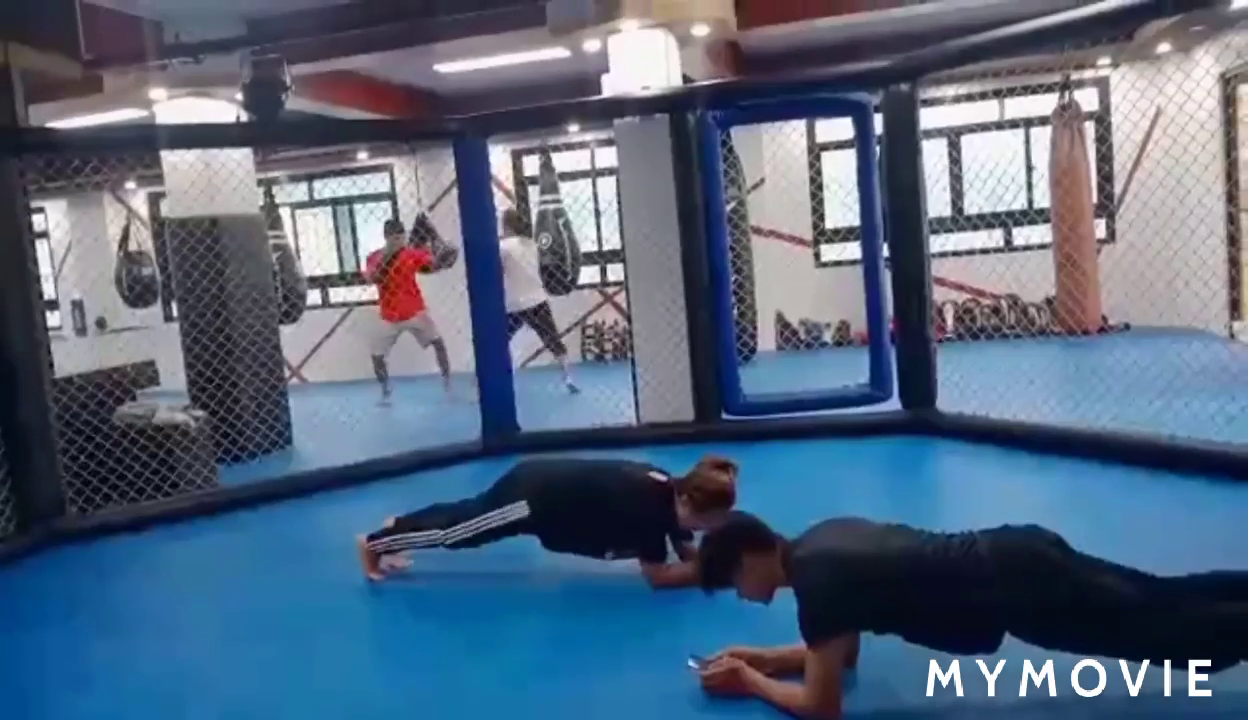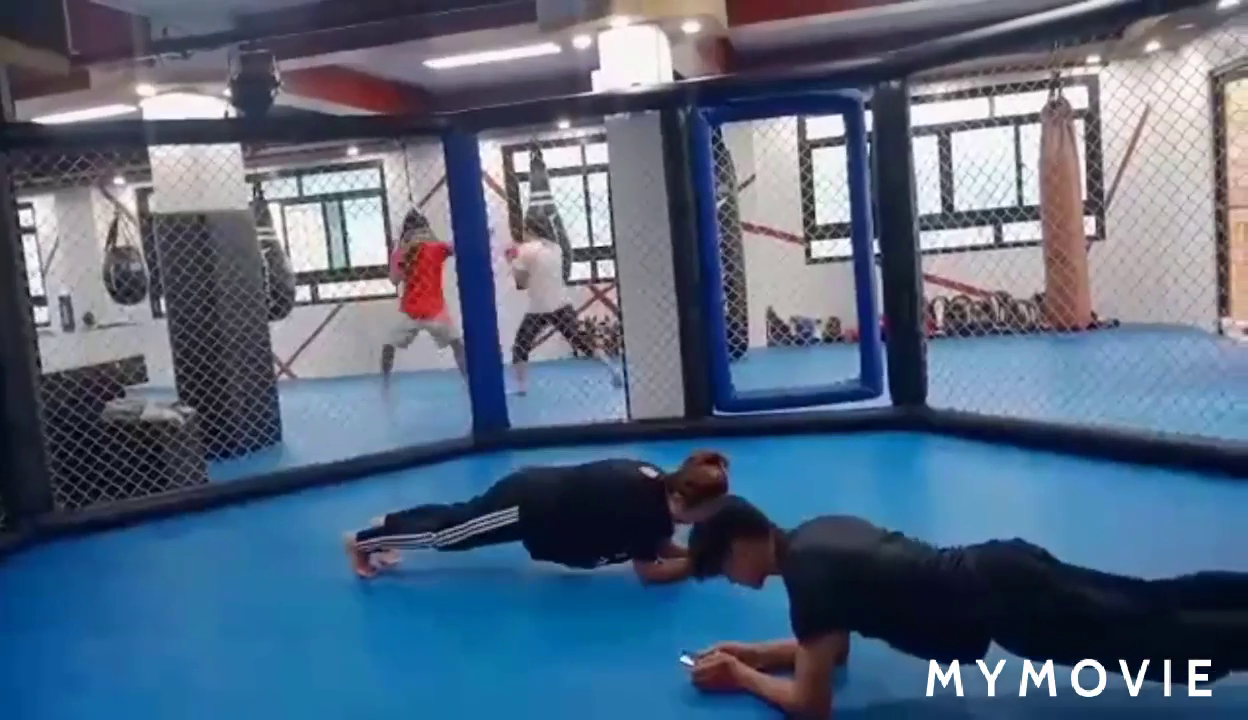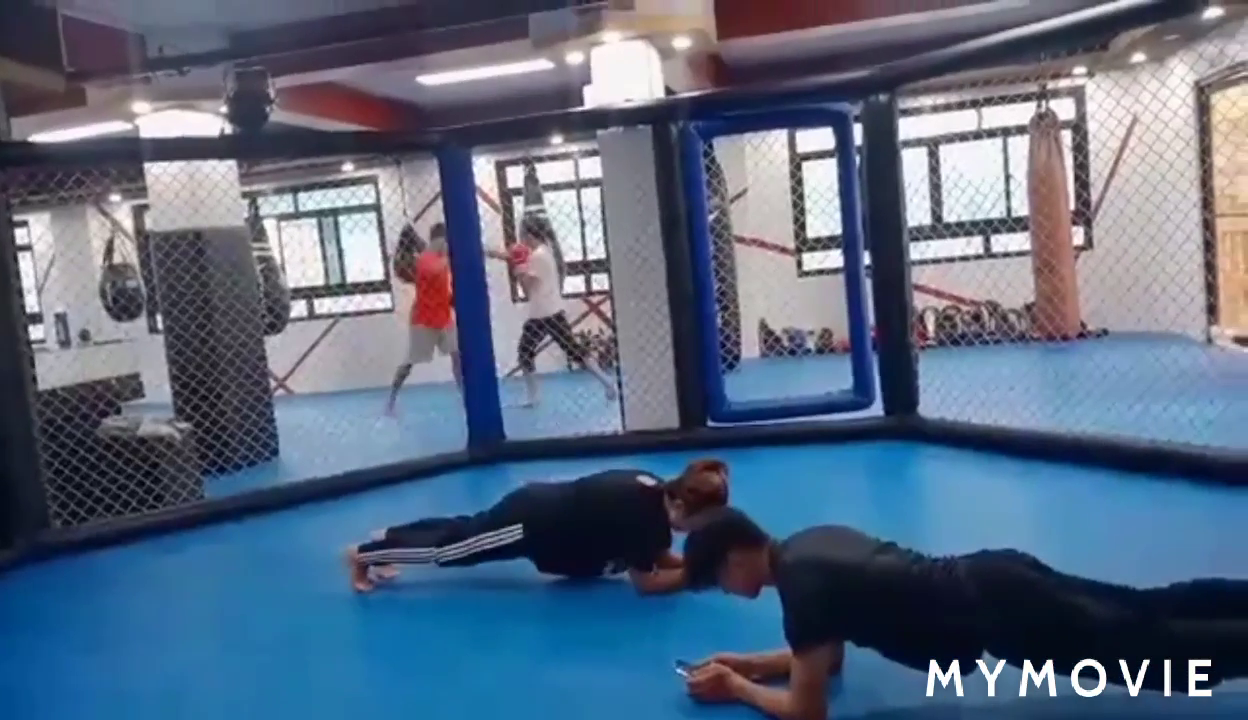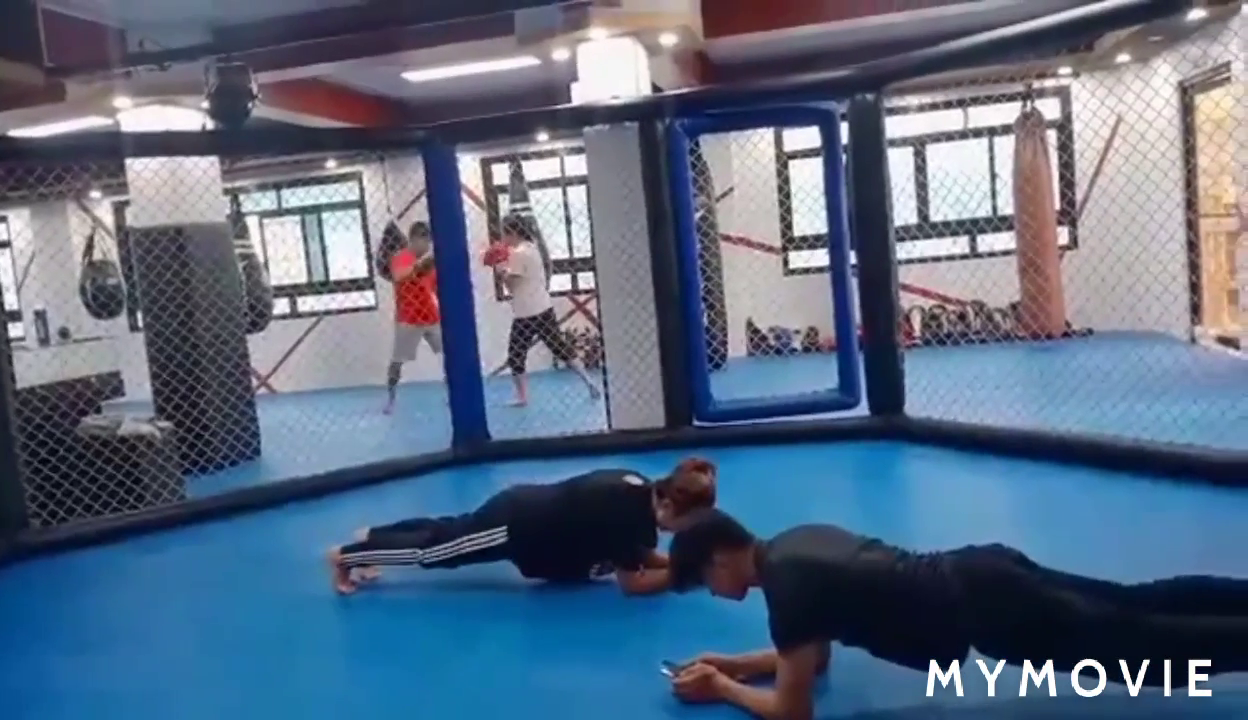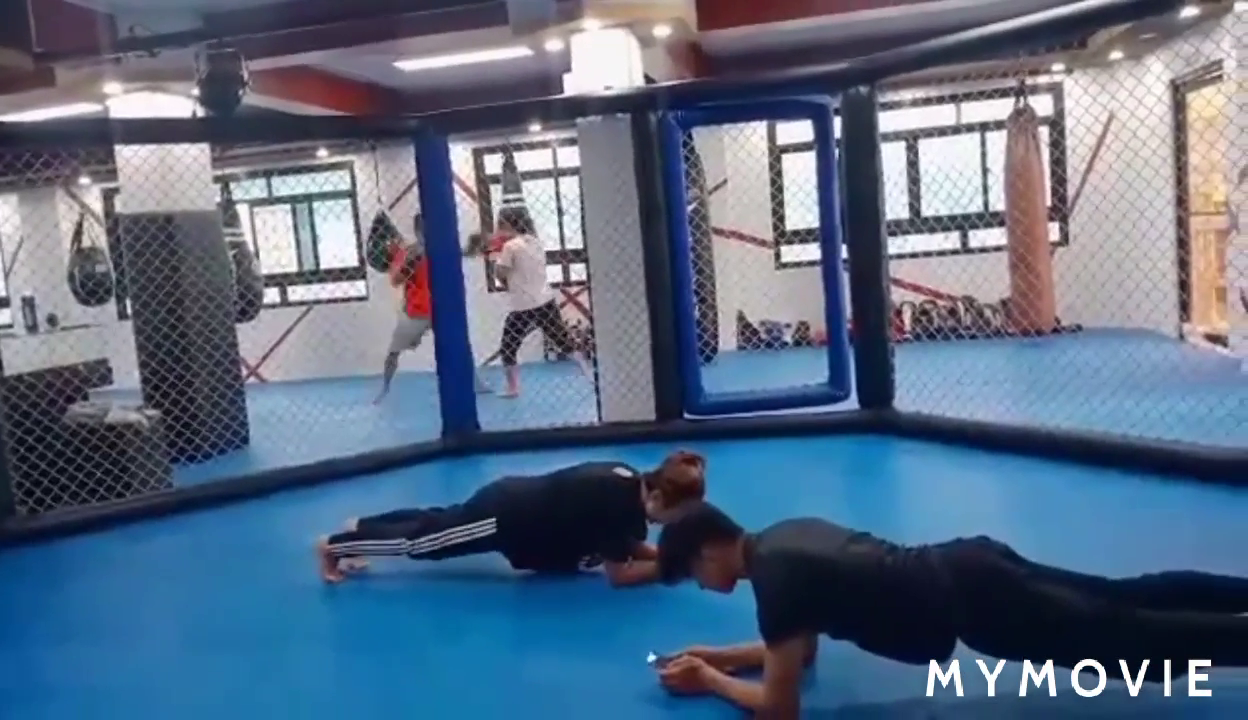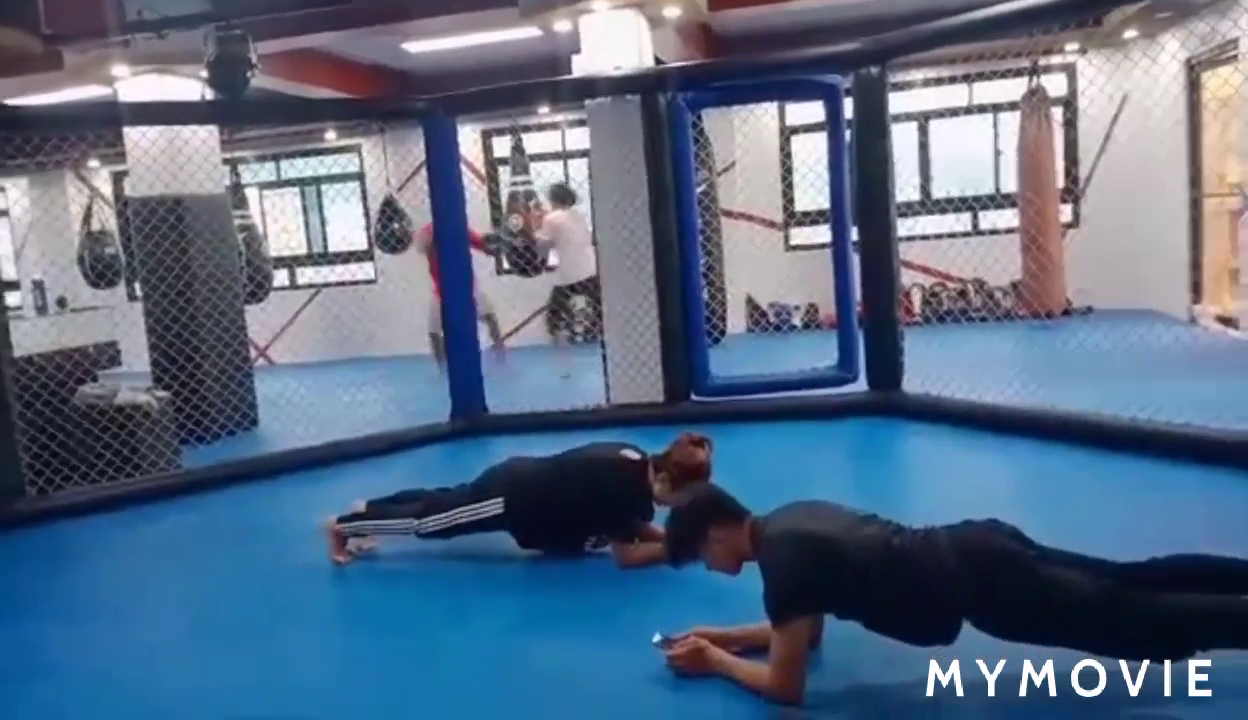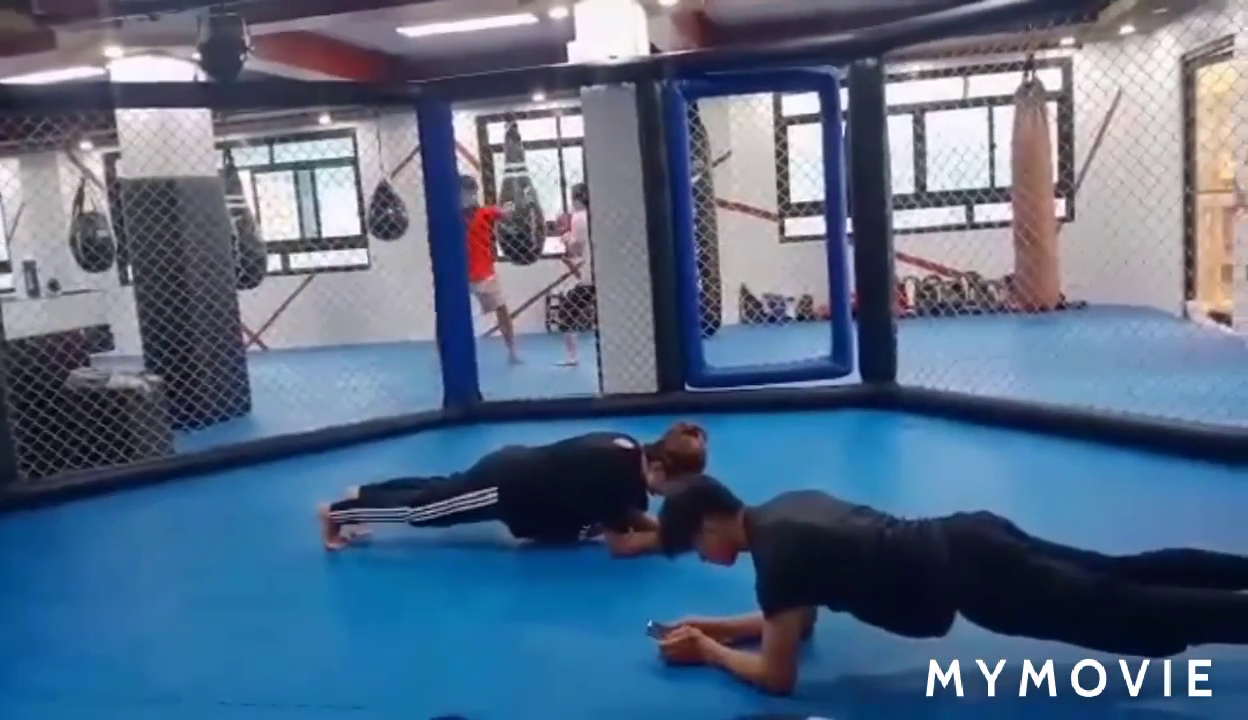
dt=0.3s
person 1, frame 1
left shoulder: (818, 580)
right shoulder: (819, 543)
right elbow: (842, 649)
right wrist: (763, 656)
left hip: (1017, 586)
right hip: (1017, 557)
left knee: (1169, 633)
right knee: (1169, 601)
person 1, frame 2
left shoulder: (809, 574)
right shoulder: (814, 536)
right elbow: (832, 646)
right wrist: (754, 651)
left hip: (1009, 603)
right hip: (1004, 567)
left knee: (1165, 642)
right knee: (1161, 603)
person 1, frame 3
left shoulder: (802, 586)
right shoulder: (807, 546)
right elbow: (826, 654)
right wrist: (751, 663)
left hip: (1001, 611)
right hip: (999, 578)
left knee: (1155, 649)
right knee: (1155, 611)
person 1, frame 4
left shoulder: (786, 586)
right shoulder: (791, 547)
right elbow: (810, 653)
right wrist: (735, 663)
left hip: (985, 608)
right hip: (982, 573)
left knee: (1140, 646)
right knee: (1140, 608)
person 1, frame 5
left shoulder: (776, 579)
right shoulder: (781, 539)
right elbow: (800, 647)
right wrist: (721, 655)
left hip: (972, 602)
right hip: (970, 567)
left knee: (1130, 640)
right knee: (1129, 600)
person 1, frame 6
left shoulder: (783, 560)
right shoulder: (788, 522)
left elbow: (786, 685)
right elbow: (805, 628)
left wrist: (717, 661)
right wrist: (725, 635)
left hip: (979, 584)
right hip: (977, 547)
left knee: (1139, 625)
right knee: (1134, 585)
person 1, frame 7
left shoulder: (777, 552)
right shoulder: (782, 512)
left elbow: (778, 675)
right elbow: (798, 618)
left wrist: (709, 650)
right wrist: (717, 625)
left hip: (972, 576)
right hip: (971, 540)
left knee: (1136, 620)
right knee: (1126, 577)
person 2, frame 1
left shoulder: (671, 489)
right shoulder: (650, 505)
left elbow: (686, 551)
right elbow: (658, 575)
left hip: (544, 480)
right hip: (537, 497)
left knee: (467, 516)
right knee: (457, 528)
left ankle: (395, 528)
right ankle: (374, 541)
person 2, frame 2
left shoulder: (660, 485)
right shoulder: (644, 504)
left elbow: (663, 548)
right elbow: (650, 571)
left hip: (537, 488)
right hip: (530, 506)
left knee: (459, 517)
right knee: (448, 532)
left ankle: (385, 526)
right ankle: (363, 540)
person 2, frame 3
left shoulder: (656, 493)
right shoulder: (643, 511)
left elbow: (660, 557)
right elbow: (646, 581)
left hip: (540, 506)
right hip: (534, 523)
left knee: (464, 531)
right knee: (450, 547)
left ankle: (388, 537)
right ankle: (365, 554)
person 2, frame 4
left shoulder: (642, 491)
right shoulder: (630, 510)
left elbow: (644, 556)
right elbow: (632, 581)
left hip: (525, 508)
right hip: (519, 527)
left knee: (447, 533)
right knee: (436, 548)
left ankle: (371, 537)
right ankle: (347, 556)
person 2, frame 5
left shoulder: (631, 483)
right shoulder: (620, 502)
left elbow: (633, 547)
right elbow: (620, 572)
left hip: (515, 500)
right hip: (508, 518)
left knee: (437, 522)
right knee: (423, 539)
left ankle: (359, 528)
right ankle: (335, 545)
person 2, frame 6
left shoulder: (638, 464)
right shoulder: (626, 483)
left elbow: (638, 528)
right elbow: (626, 553)
left hip: (521, 480)
right hip: (514, 496)
left knee: (444, 504)
right knee: (430, 519)
left ankle: (367, 510)
right ankle: (344, 525)
person 2, frame 7
left shoulder: (632, 454)
right shoulder: (619, 473)
left elbow: (632, 515)
right elbow: (620, 543)
left hip: (516, 470)
right hip: (509, 487)
left knee: (438, 490)
right knee: (422, 508)
left ankle: (361, 495)
right ankle: (336, 511)
person 3, frame 1
left shoulder: (503, 246)
right shoulder: (531, 245)
left hip: (515, 307)
right hip: (538, 302)
right knee: (553, 341)
right ankle: (568, 378)
person 3, frame 2
left shoulder: (526, 250)
right shoulder: (556, 248)
left elbow: (520, 280)
left wrist: (515, 261)
left hip: (539, 310)
right hip: (561, 306)
left knee: (520, 347)
right knee: (581, 341)
left ankle: (520, 386)
right ankle: (613, 372)
person 3, frame 3
left shoulder: (537, 255)
right shoulder: (545, 250)
left elbow: (529, 286)
left wrist: (520, 267)
left hip: (541, 314)
right hip: (555, 311)
left knee: (525, 353)
right knee: (574, 348)
left ankle: (532, 397)
right ankle: (605, 382)
person 3, frame 4
left shoulder: (518, 253)
right shoulder: (531, 248)
left elbow: (510, 283)
left wrist: (500, 265)
right wrist: (503, 264)
left hip: (528, 314)
right hip: (544, 308)
left knee: (515, 356)
right knee: (561, 348)
left ankle: (521, 397)
right ankle: (588, 382)
person 3, frame 5
left shoulder: (511, 247)
right shoulder: (536, 242)
left elbow: (500, 274)
left wrist: (495, 254)
left hip: (523, 307)
right hip: (545, 301)
left knee: (508, 347)
right knee: (564, 340)
left ankle: (512, 388)
right ankle: (589, 375)
person 3, frame 6
left shoulder: (551, 219)
right shoulder: (580, 216)
left elbow: (542, 248)
left wrist: (539, 231)
left hip: (568, 278)
right hip: (590, 274)
left knee: (554, 318)
right knee: (603, 315)
person 3, frame 7
left shoulder: (578, 219)
left elbow: (575, 251)
left wrist: (567, 236)
left hip: (591, 278)
left knee: (571, 311)
left ankle: (571, 355)
person 4, frame 1
left shoulder: (413, 254)
right shoulder: (375, 257)
left elbow: (435, 264)
right elbow: (371, 278)
right wrist: (387, 254)
left hip: (415, 312)
right hip: (390, 317)
left knee: (438, 343)
right knee: (376, 355)
left ankle: (448, 386)
right ankle: (386, 392)
person 4, frame 2
left shoulder: (438, 249)
right shoulder: (399, 253)
right elbow: (395, 280)
right wrist: (406, 251)
left hip: (436, 311)
right hip: (409, 313)
left knee: (457, 343)
right knee: (388, 346)
right ankle: (386, 383)
person 4, frame 3
left shoulder: (443, 261)
right shoulder: (425, 259)
right elbow: (438, 269)
left hip: (444, 320)
right hip: (424, 321)
left knee: (458, 355)
right knee: (409, 362)
right ankle: (392, 400)
person 4, frame 4
left shoulder: (430, 261)
right shoulder: (400, 259)
left elbow: (436, 287)
right elbow: (399, 278)
right wrist: (423, 261)
left hip: (432, 318)
right hip: (408, 320)
right knee: (397, 361)
right ankle: (391, 399)
person 4, frame 5
right shoulder: (404, 253)
right elbow: (395, 281)
right wrist: (408, 260)
right hip: (413, 314)
right knee: (393, 352)
left ankle: (477, 381)
right ankle: (385, 389)
person 4, frame 6
right shoulder: (429, 232)
left elbow: (488, 250)
right elbow: (423, 248)
right hip: (442, 292)
left knee: (490, 317)
right knee: (434, 333)
left ankle: (502, 360)
right ankle: (443, 369)
person 4, frame 7
left shoulder: (486, 212)
left elbow: (506, 213)
right wrist: (461, 211)
left hip: (484, 275)
left knee: (501, 310)
left ankle: (512, 353)
